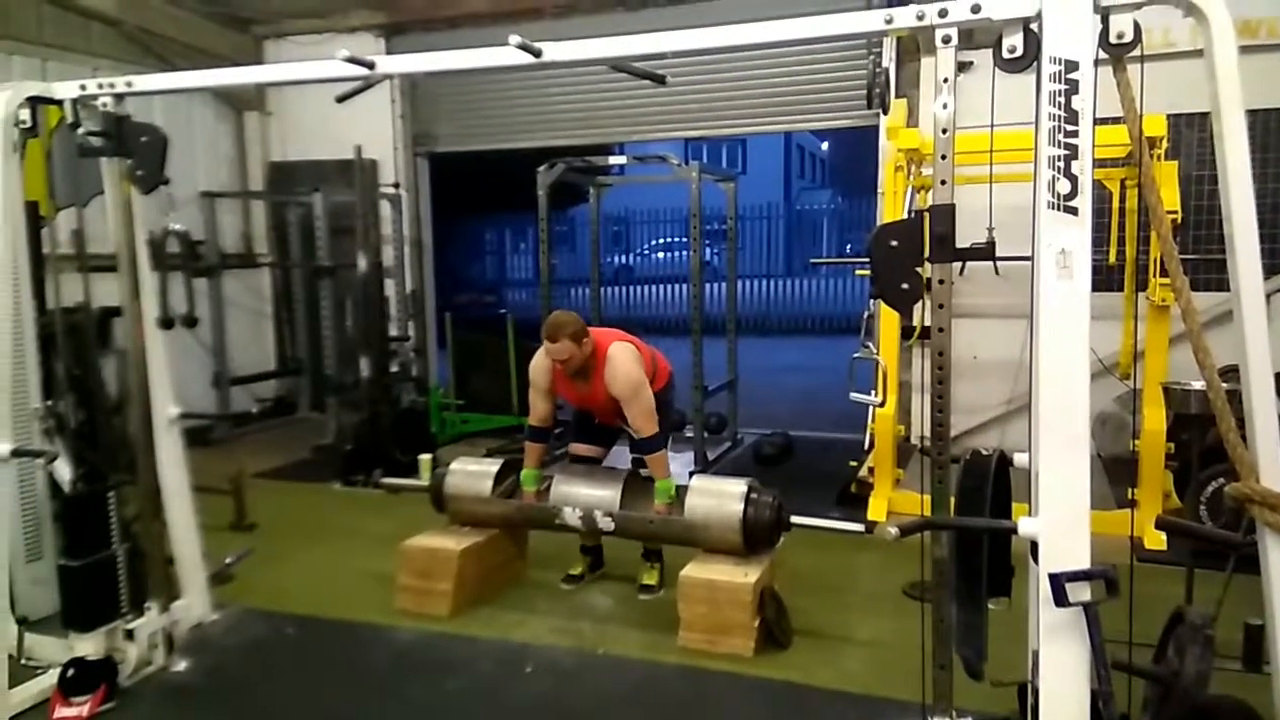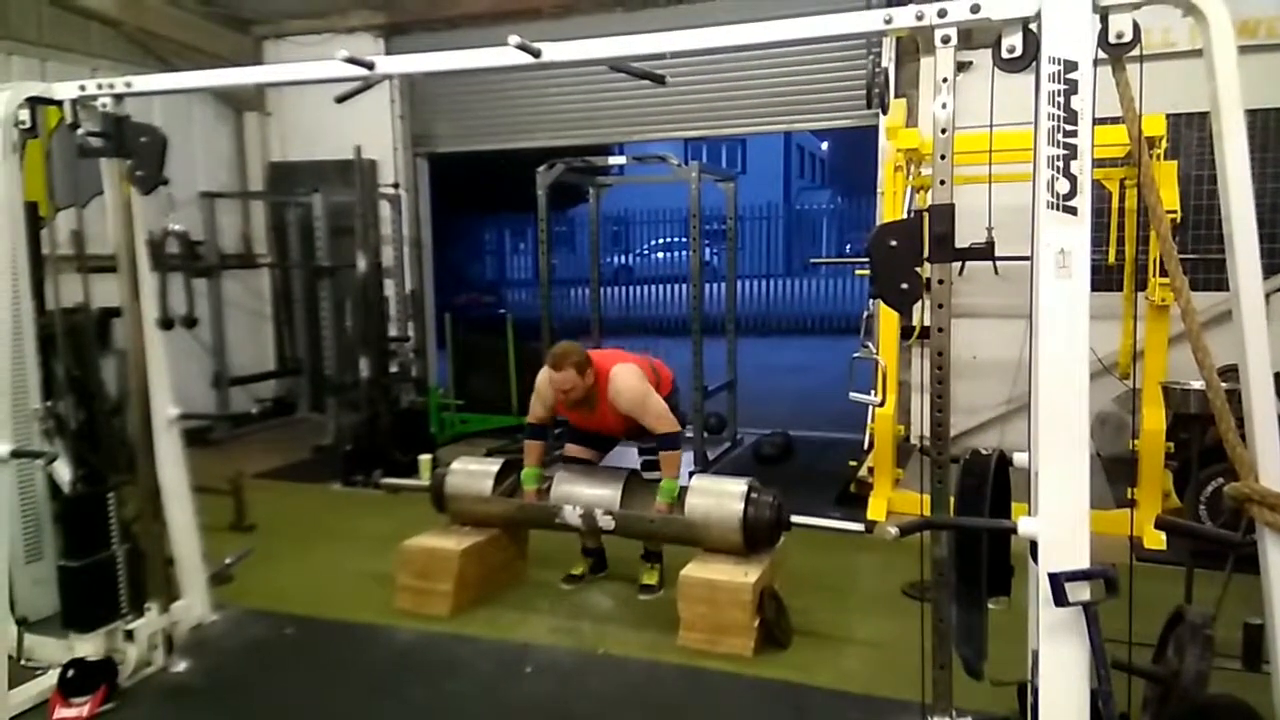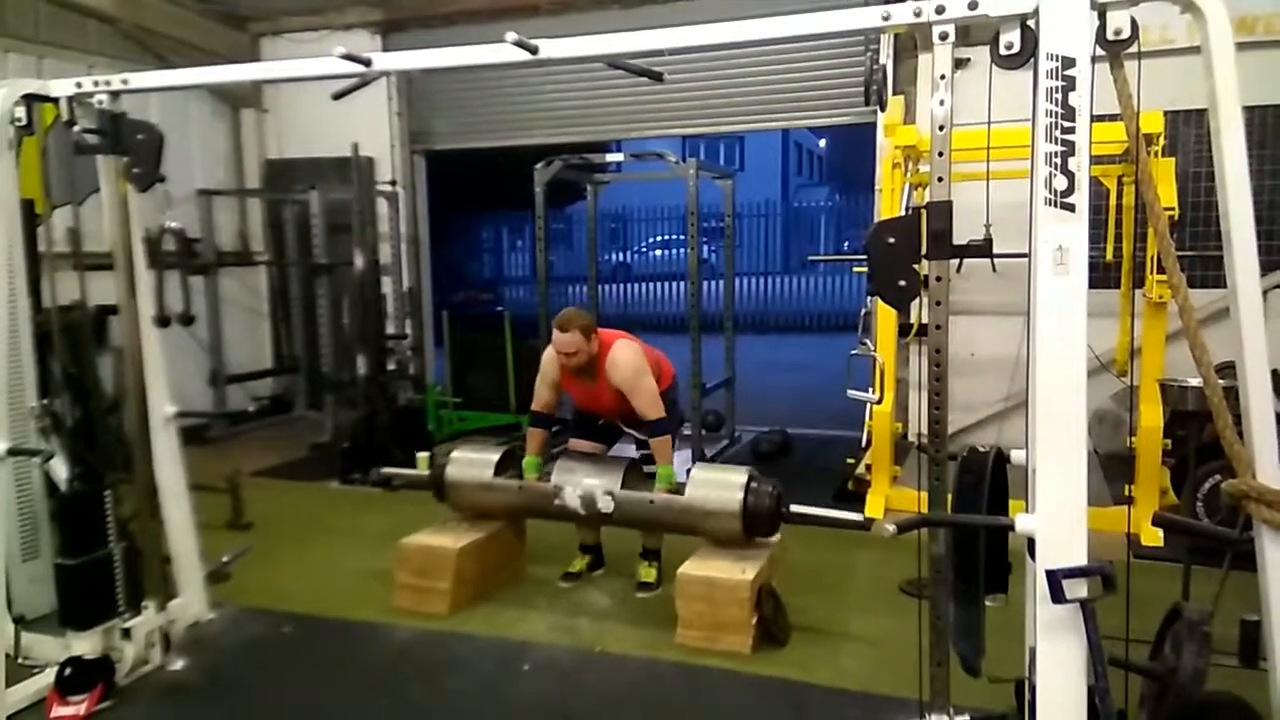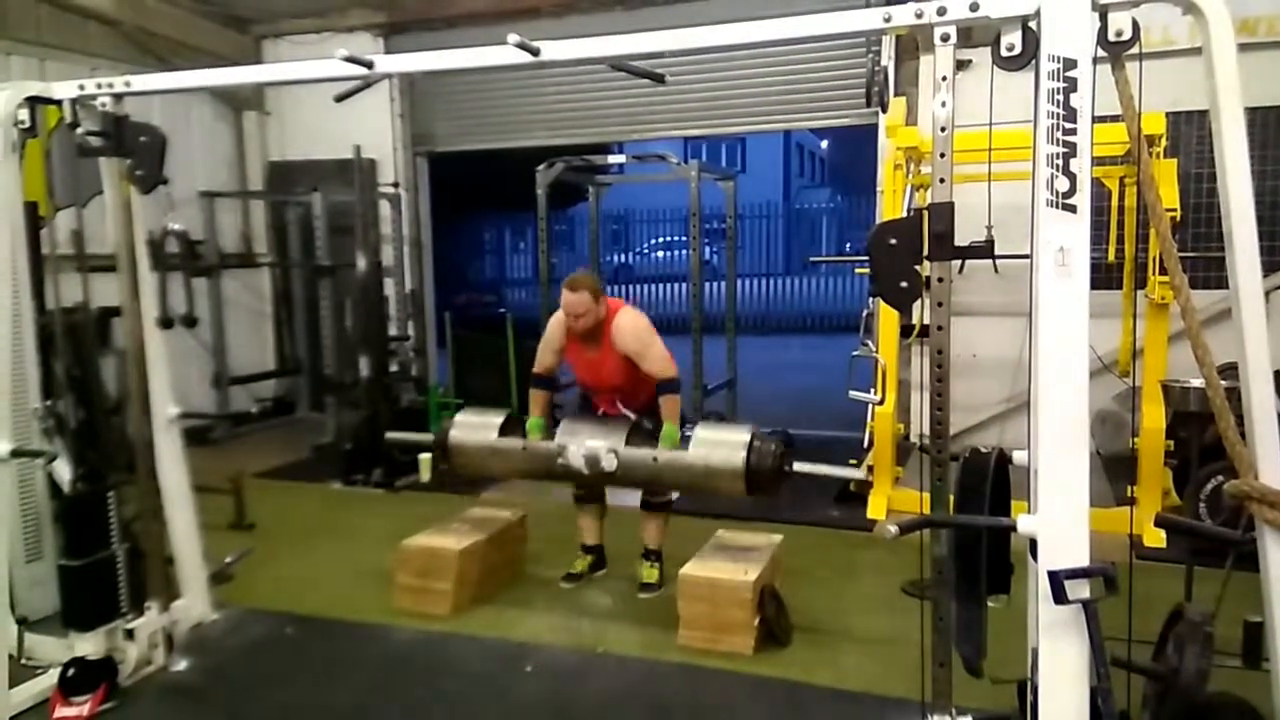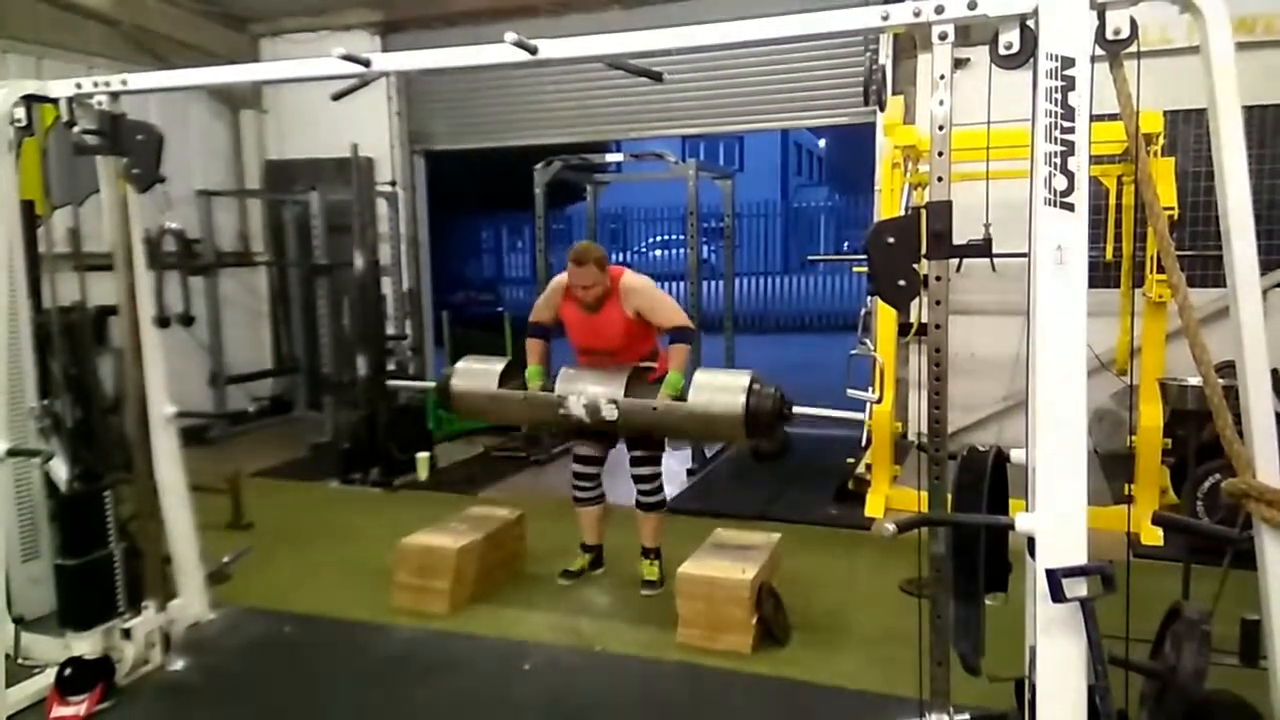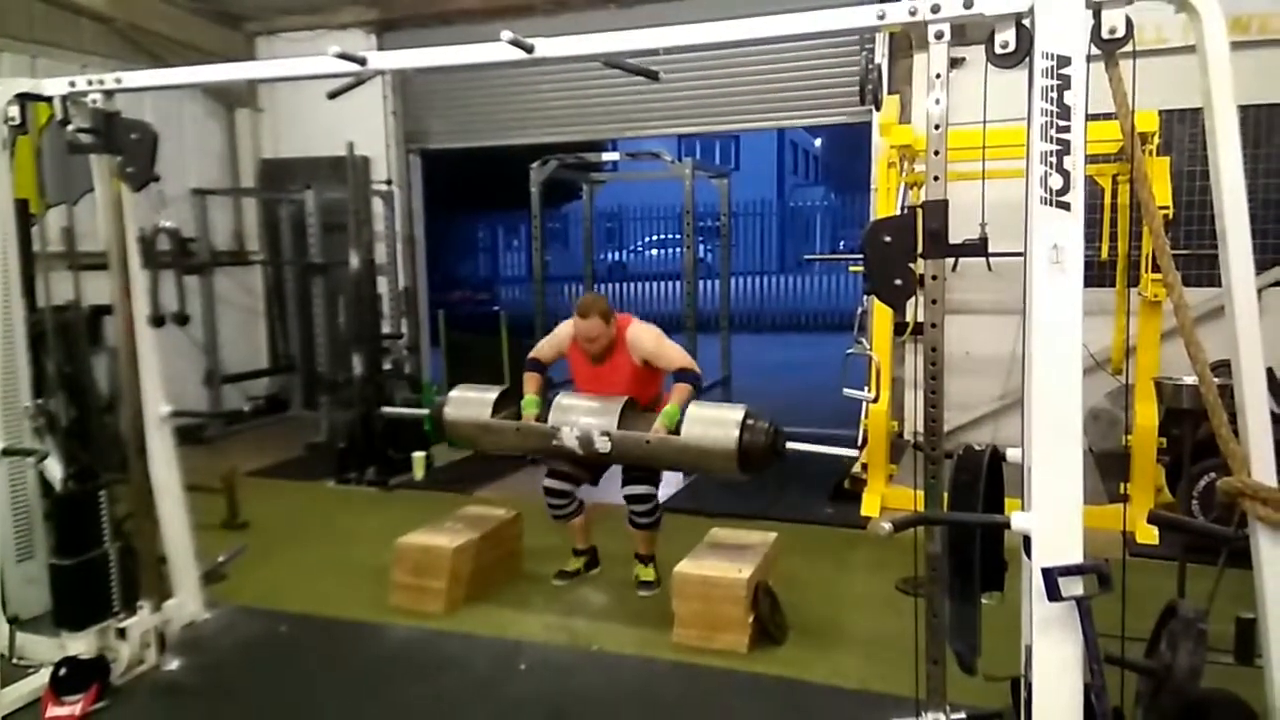
dt=0.3s
person 1, frame 1
left shoulder: (620, 364)
right shoulder: (542, 363)
left elbow: (647, 432)
right elbow: (539, 423)
left wrist: (663, 492)
right wrist: (530, 482)
left hip: (651, 391)
right hip: (593, 404)
left knee: (645, 476)
right knee: (580, 469)
left ankle: (653, 559)
right ankle: (590, 554)
person 1, frame 2
left shoulder: (623, 384)
right shoulder: (548, 381)
left elbow: (671, 434)
right elbow: (536, 423)
left wrist: (668, 491)
right wrist: (531, 479)
left hip: (656, 400)
left knee: (654, 483)
left ankle: (653, 562)
right ankle: (592, 555)
person 1, frame 3
left shoulder: (622, 359)
right shoulder: (552, 359)
left elbow: (655, 419)
right elbow: (540, 411)
left wrist: (665, 477)
right wrist: (532, 467)
left hip: (655, 395)
right hip: (595, 407)
left knee: (652, 479)
left ankle: (651, 559)
right ankle: (590, 554)
person 1, frame 4
left shoulder: (628, 325)
right shoulder: (558, 326)
left elbow: (667, 379)
right elbow: (541, 375)
left wrist: (670, 439)
right wrist: (535, 429)
left hip: (646, 400)
right hip: (597, 401)
left ankle: (652, 561)
right ankle: (591, 556)
person 1, frame 5
left shoulder: (633, 287)
right shoulder: (559, 288)
left elbow: (682, 328)
right elbow: (537, 325)
left wrist: (672, 384)
right wrist: (534, 374)
left knee: (646, 474)
right knee: (584, 471)
left ankle: (651, 558)
right ankle: (590, 554)
person 1, frame 6
left shoulder: (637, 336)
right shoulder: (567, 332)
left elbow: (689, 370)
right elbow: (536, 359)
left wrist: (668, 417)
right wrist: (531, 402)
left knee: (639, 493)
right knee: (555, 485)
left ankle: (645, 561)
right ankle: (585, 555)
